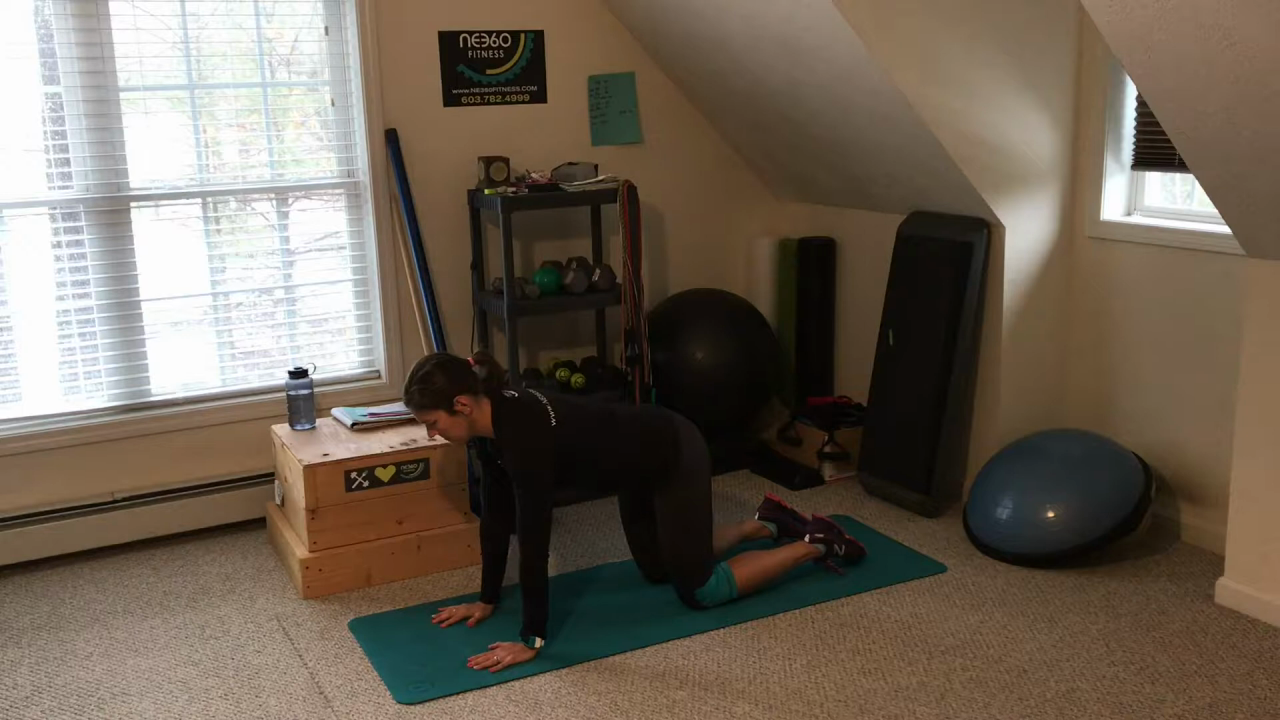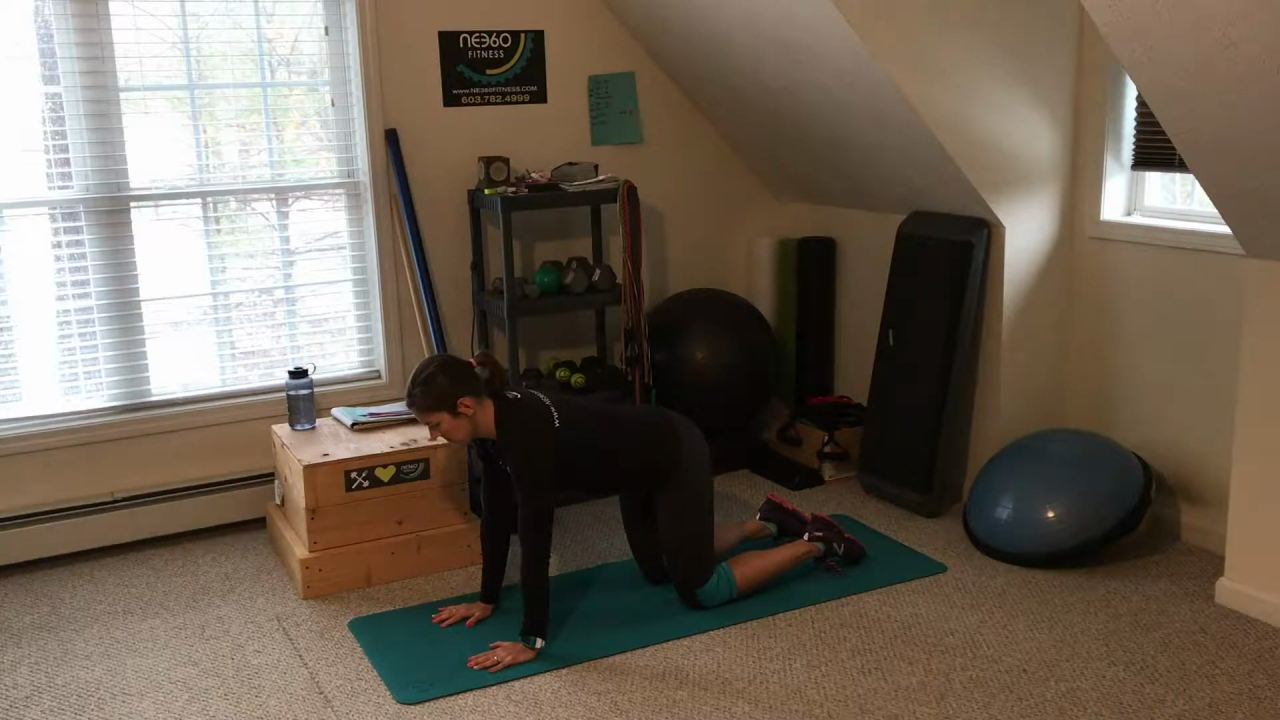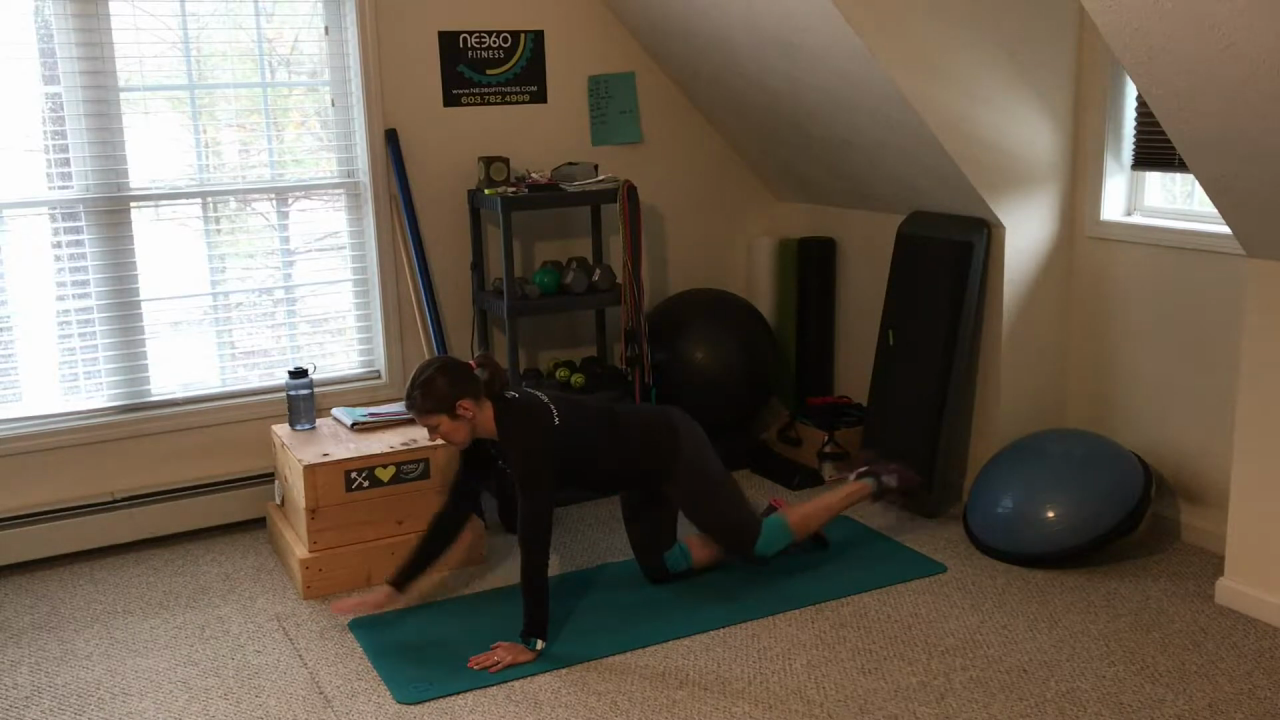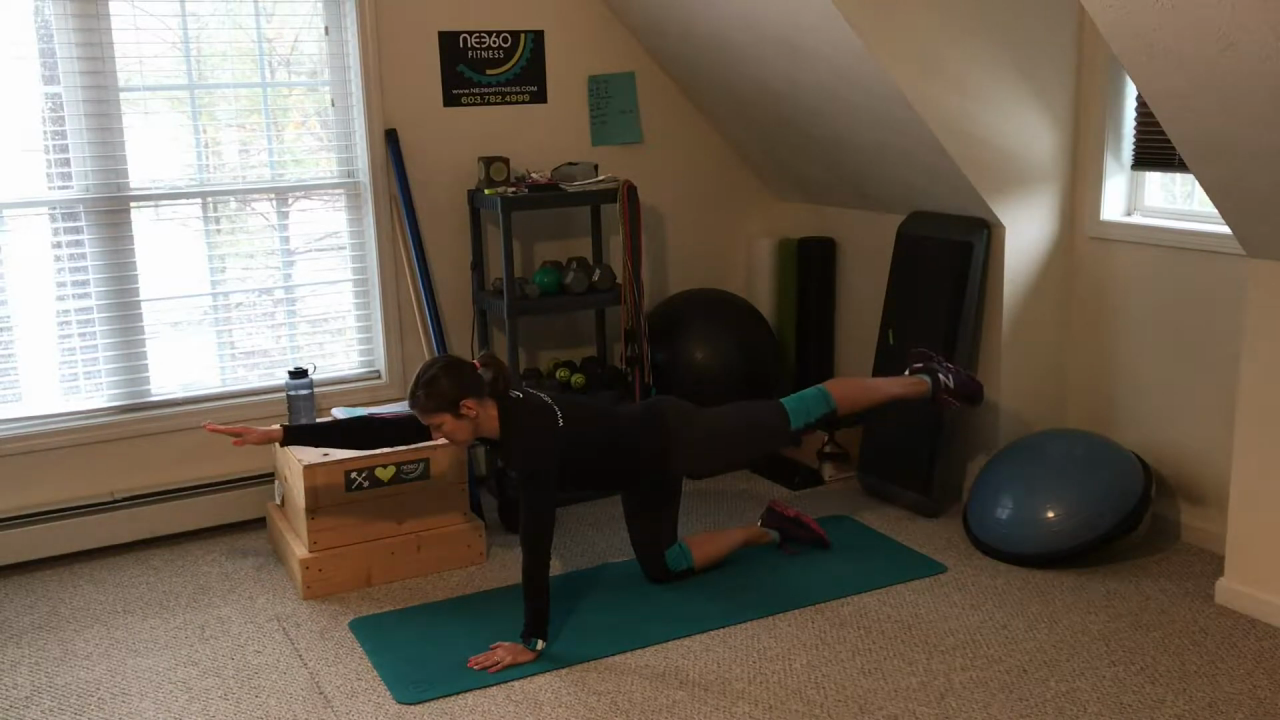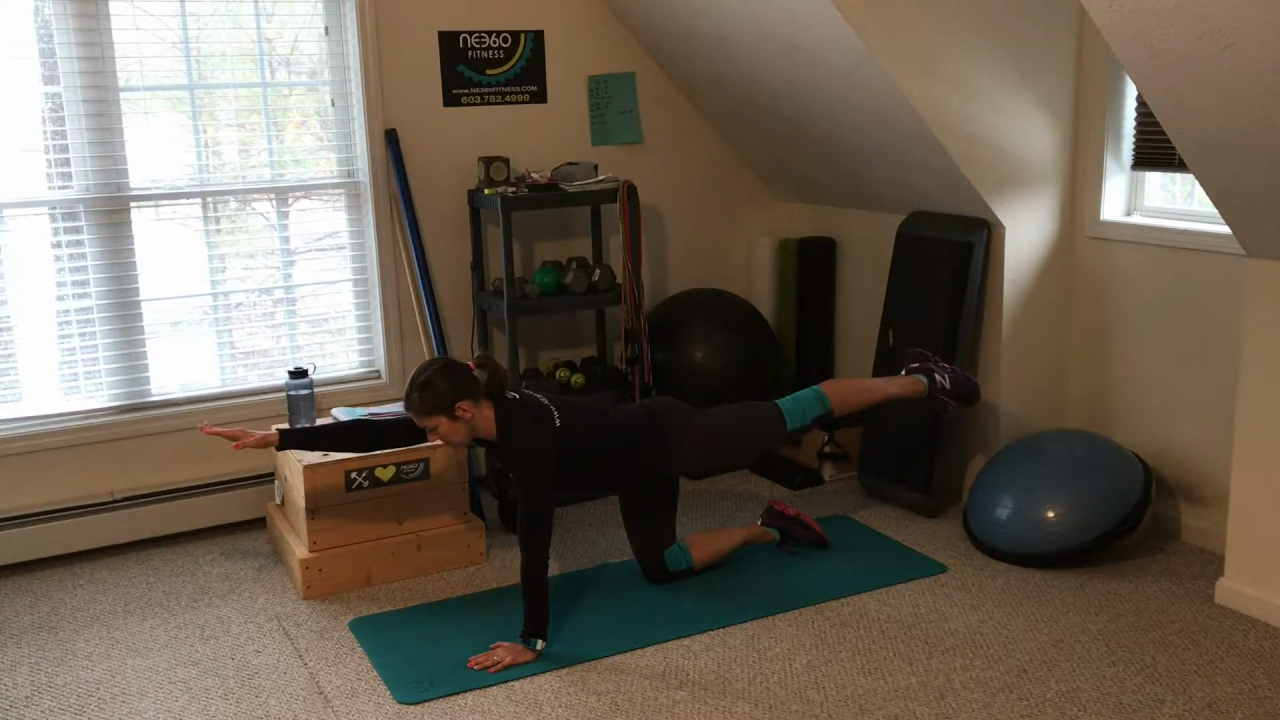
dt=0.7s
person 1, frame 1
left shoulder: (523, 431)
right shoulder: (495, 420)
left elbow: (533, 536)
right elbow: (496, 516)
left wrist: (531, 640)
right wrist: (486, 599)
left hip: (674, 456)
right hip: (641, 460)
left knee: (698, 590)
right knee: (658, 569)
left ankle: (815, 545)
right ankle: (766, 522)
person 1, frame 2
left shoulder: (525, 431)
right shoulder: (492, 425)
left elbow: (534, 538)
right elbow: (497, 516)
left wrist: (531, 641)
right wrist: (486, 599)
left hip: (676, 455)
right hip: (642, 462)
left knee: (699, 590)
right knee: (658, 570)
left ankle: (816, 543)
right ankle: (768, 521)
person 1, frame 3
left shoulder: (526, 431)
right shoulder: (484, 423)
left elbow: (534, 540)
right elbow: (455, 514)
left wrist: (531, 641)
right wrist: (394, 587)
left hip: (673, 449)
right hip: (642, 461)
left knee: (752, 546)
right knee: (661, 567)
left ankle: (868, 483)
right ankle: (756, 520)
person 1, frame 4
left shoulder: (530, 432)
right shoulder: (477, 413)
left elbow: (536, 537)
right elbow: (380, 430)
left wrist: (532, 641)
right wrist: (280, 434)
left hip: (675, 441)
right hip: (645, 462)
left knee: (798, 412)
right knee: (662, 567)
left ankle: (925, 380)
right ankle: (770, 526)
person 1, frame 5
left shoulder: (527, 432)
right shoulder: (477, 414)
left elbow: (535, 537)
right elbow: (375, 433)
left wrist: (532, 641)
right wrist: (276, 437)
left hip: (671, 442)
right hip: (642, 465)
left knee: (794, 413)
right knee: (662, 567)
left ankle: (921, 381)
right ankle: (769, 528)
